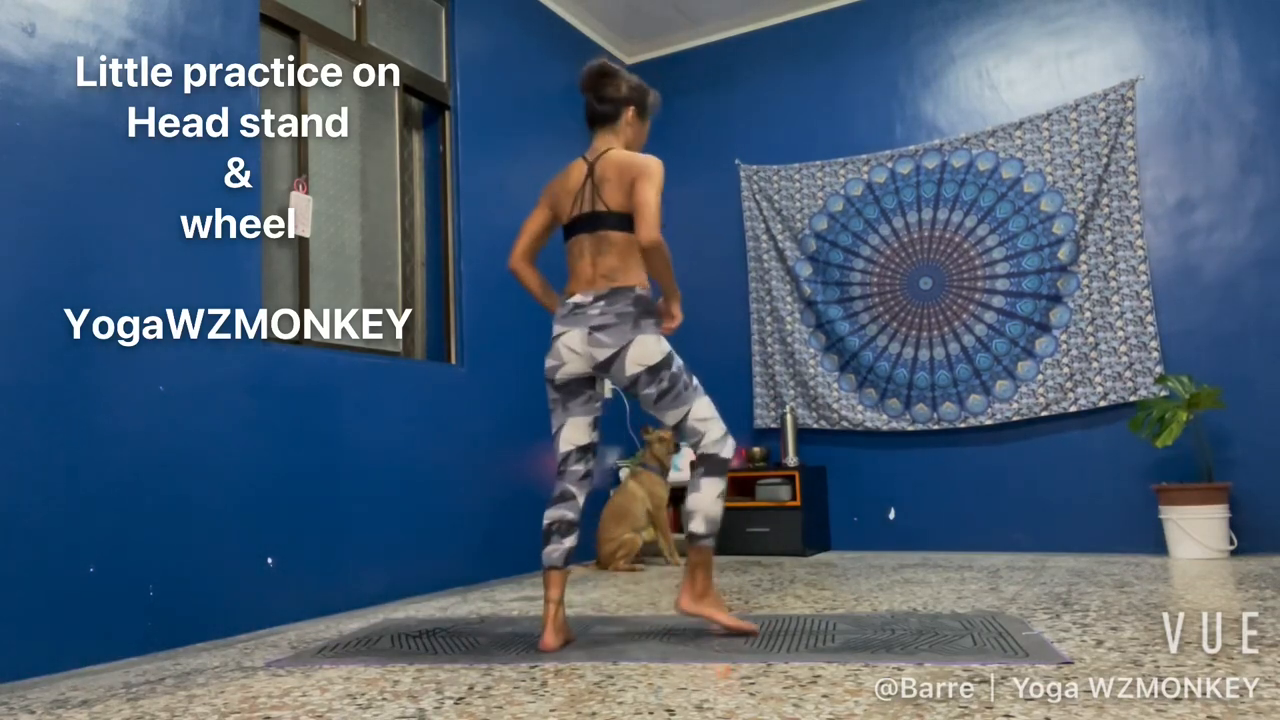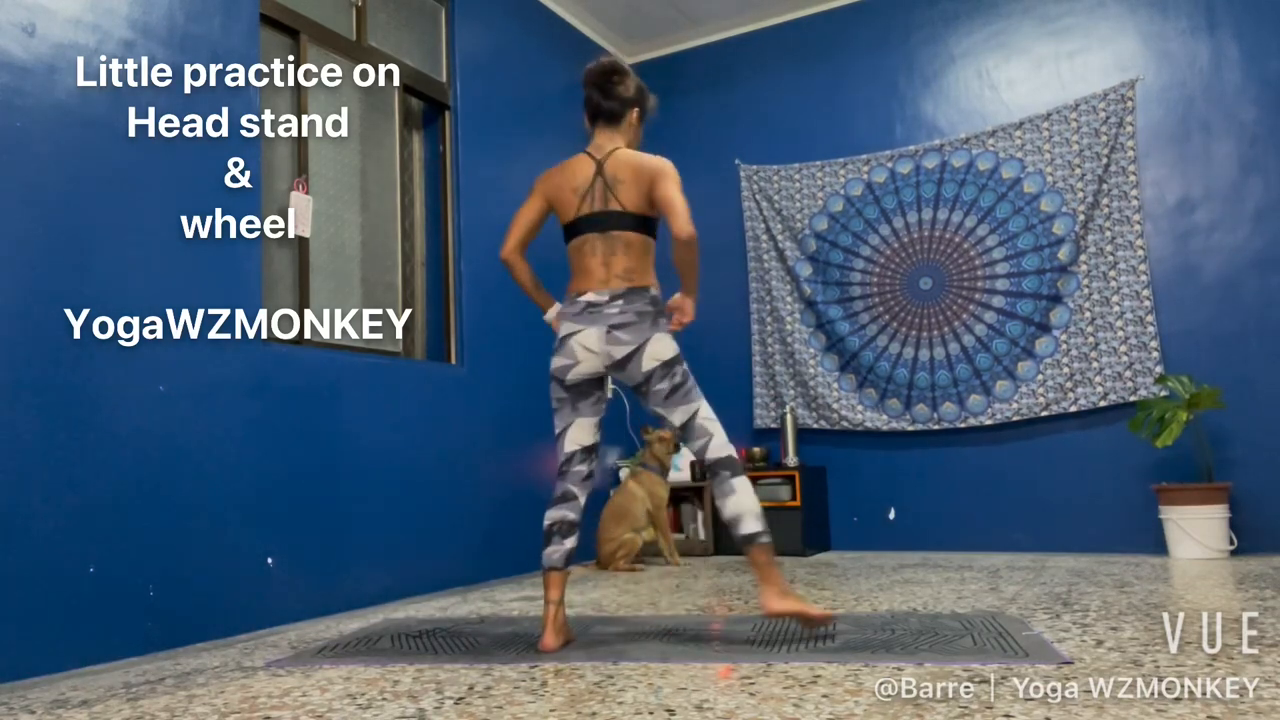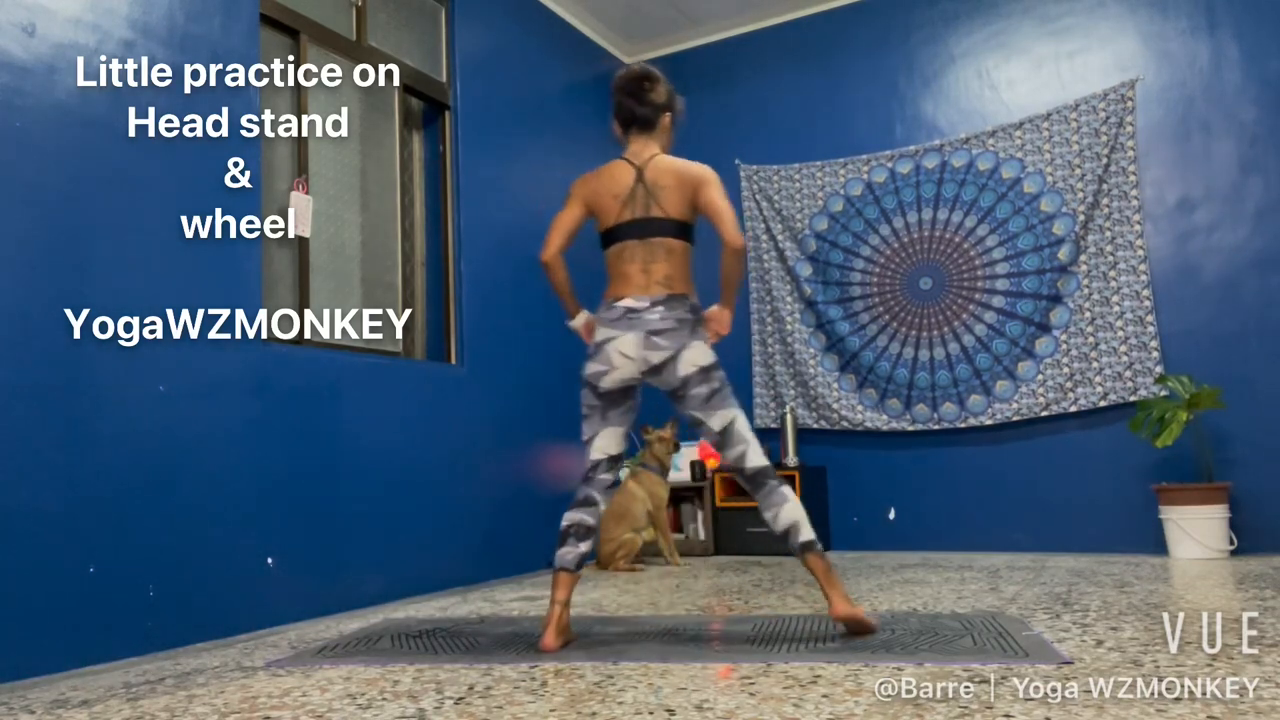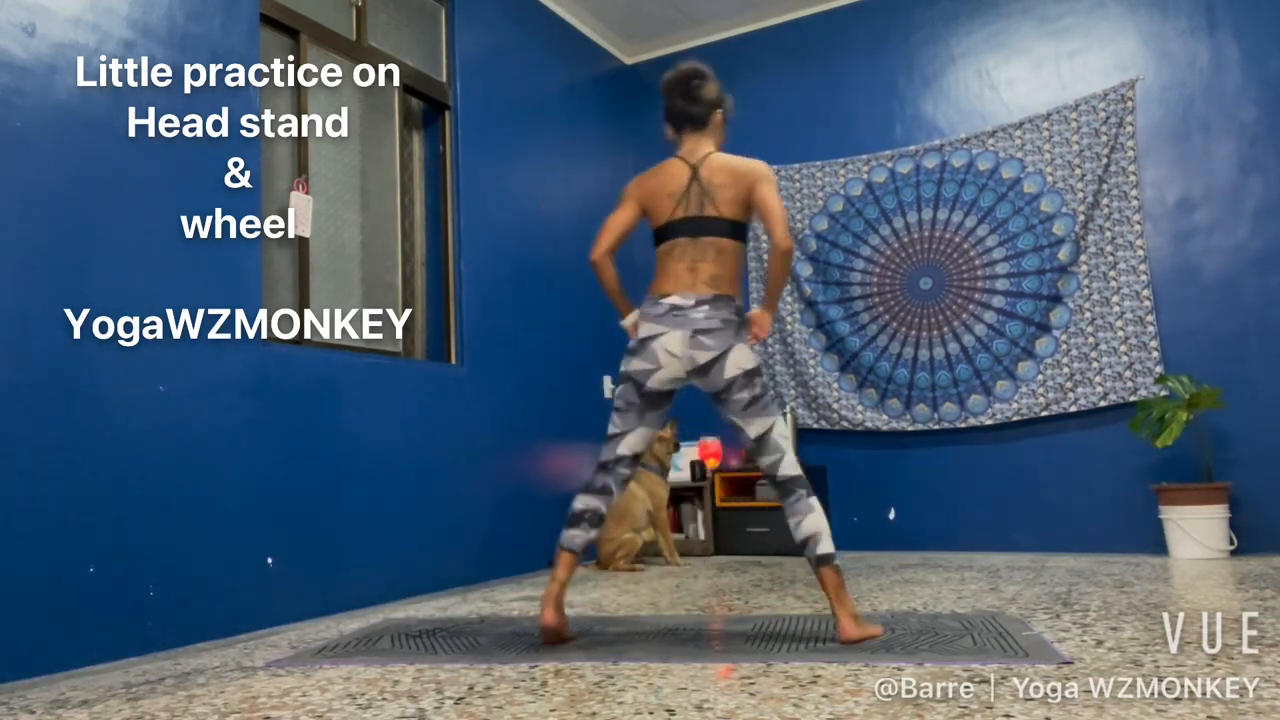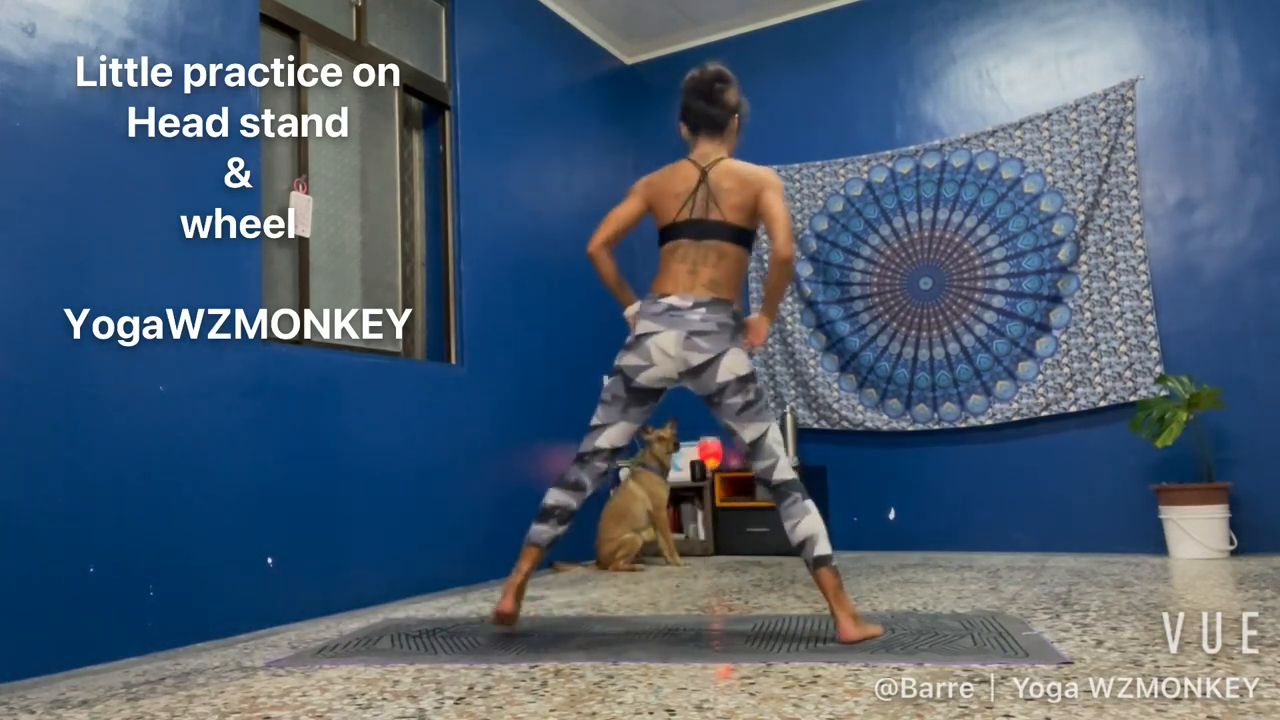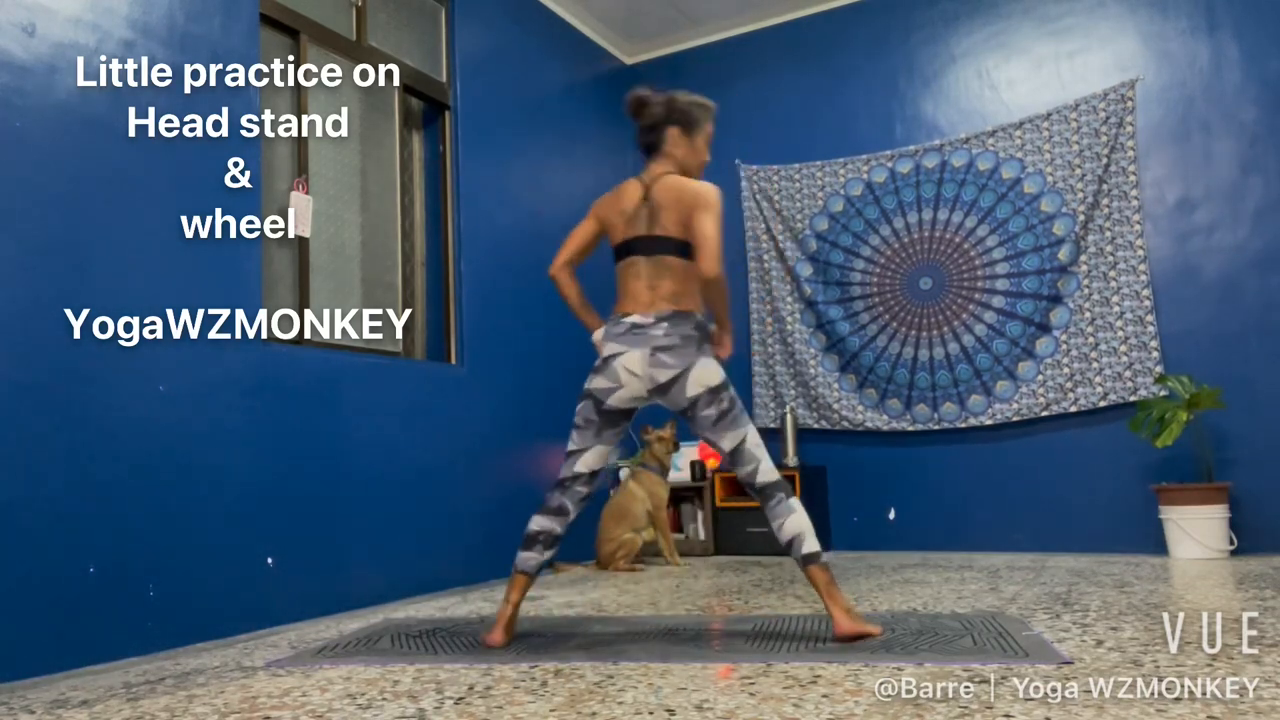
dt=0.2s
person 1, frame 1
left shoulder: (560, 181)
right shoulder: (641, 166)
left elbow: (519, 259)
right elbow: (649, 238)
right wrist: (671, 297)
left hip: (568, 331)
right hip: (624, 324)
left knee: (570, 475)
right knee: (714, 443)
left ankle: (553, 621)
right ankle: (697, 586)
person 1, frame 2
left shoulder: (554, 178)
right shoulder: (653, 167)
left elbow: (509, 252)
right elbow: (684, 234)
left wrist: (550, 309)
right wrist: (688, 295)
left hip: (577, 329)
right hip: (638, 326)
left knee: (572, 475)
right knee: (718, 454)
left ankle: (552, 622)
right ankle: (773, 587)
person 1, frame 3
left shoulder: (592, 184)
right shoulder: (695, 175)
left elbow: (550, 256)
right elbow: (735, 244)
left wrist: (579, 317)
right wrist: (726, 306)
left hip: (615, 334)
right hip: (678, 331)
left knee: (594, 478)
right knee: (755, 466)
left ankle: (555, 621)
right ankle: (836, 598)
person 1, frame 4
left shoulder: (647, 182)
right shoulder: (752, 173)
left elbow: (600, 254)
right elbow: (783, 242)
left wrist: (629, 314)
right wrist: (768, 310)
left hip: (660, 331)
right hip: (723, 333)
left knee: (613, 468)
right knee: (786, 473)
left ankle: (552, 600)
right ankle: (845, 615)
person 1, frame 5
left shoulder: (654, 182)
right shoulder: (758, 179)
left elbow: (597, 246)
right elbow: (783, 253)
left wrist: (631, 308)
right wrist: (766, 315)
left hip: (656, 332)
right hip: (716, 336)
left knee: (590, 461)
right knee: (782, 476)
left ankle: (513, 590)
right ankle: (844, 616)
person 1, frame 6
left shoulder: (610, 200)
right shoulder: (700, 194)
left elbow: (560, 268)
right elbow: (710, 273)
right wrist: (722, 329)
left hip: (620, 353)
right hip: (682, 349)
left knee: (571, 485)
right knee: (765, 477)
left ankle: (505, 618)
right ankle: (838, 609)
